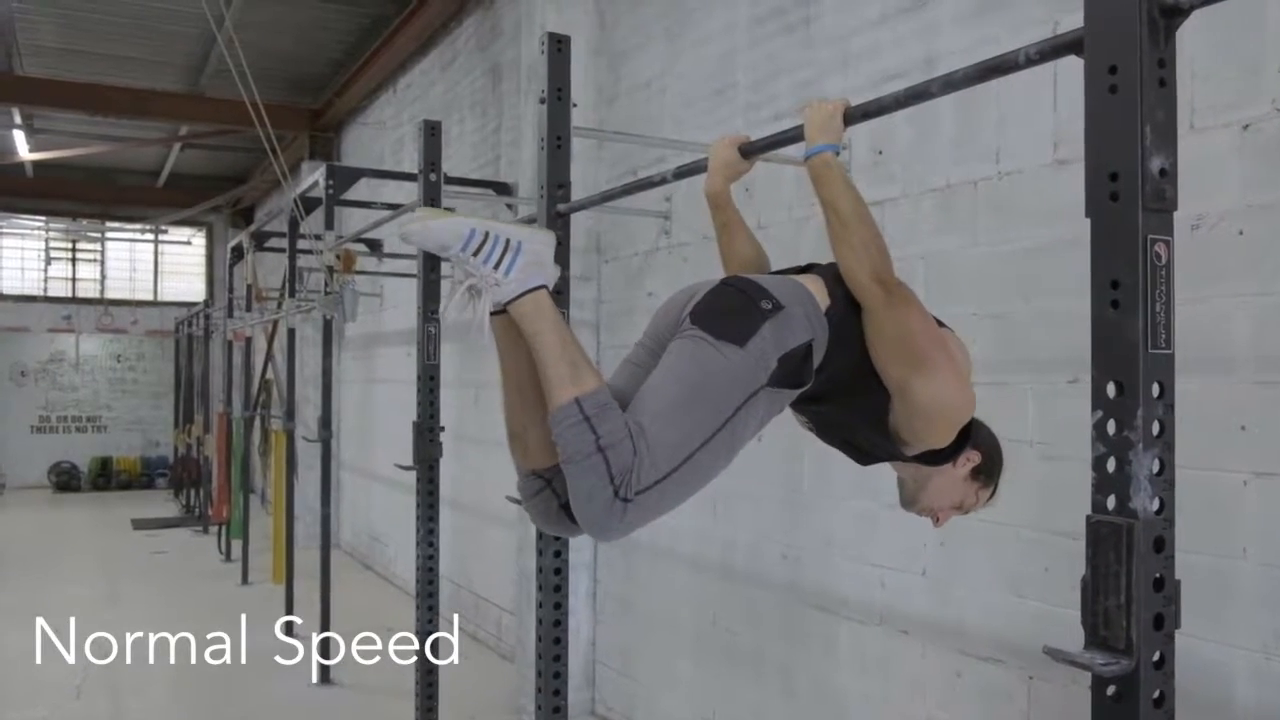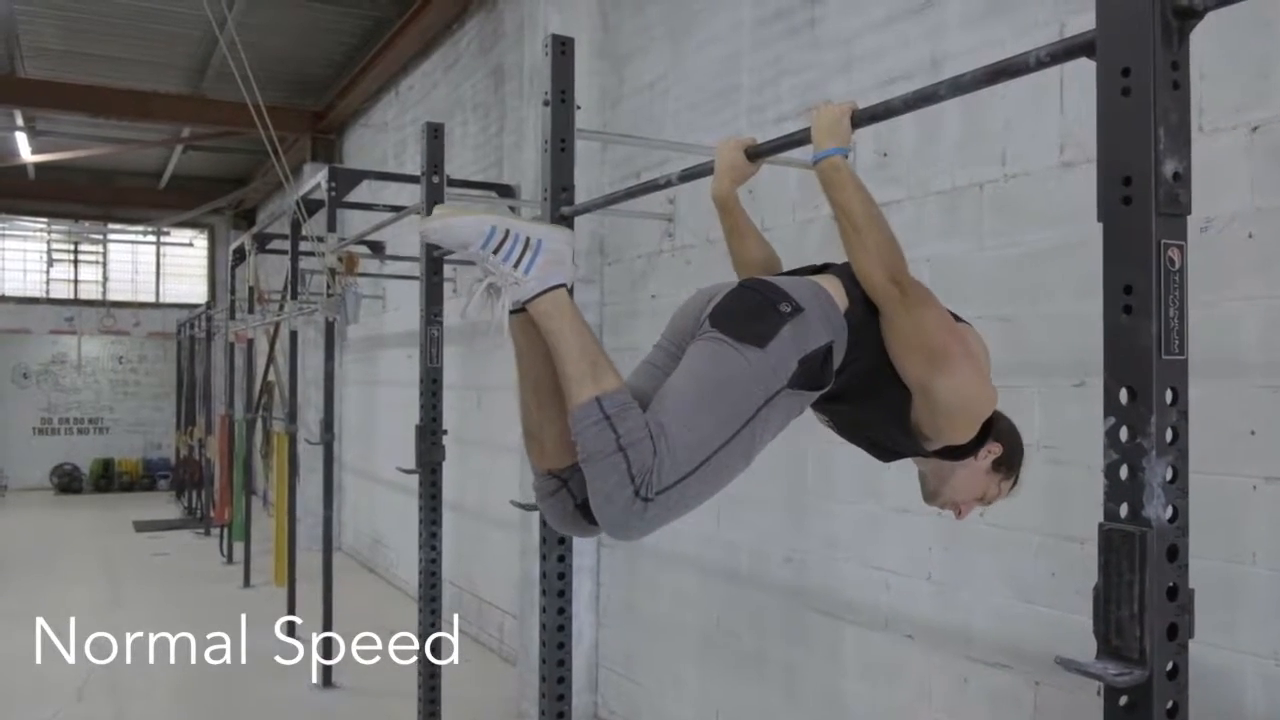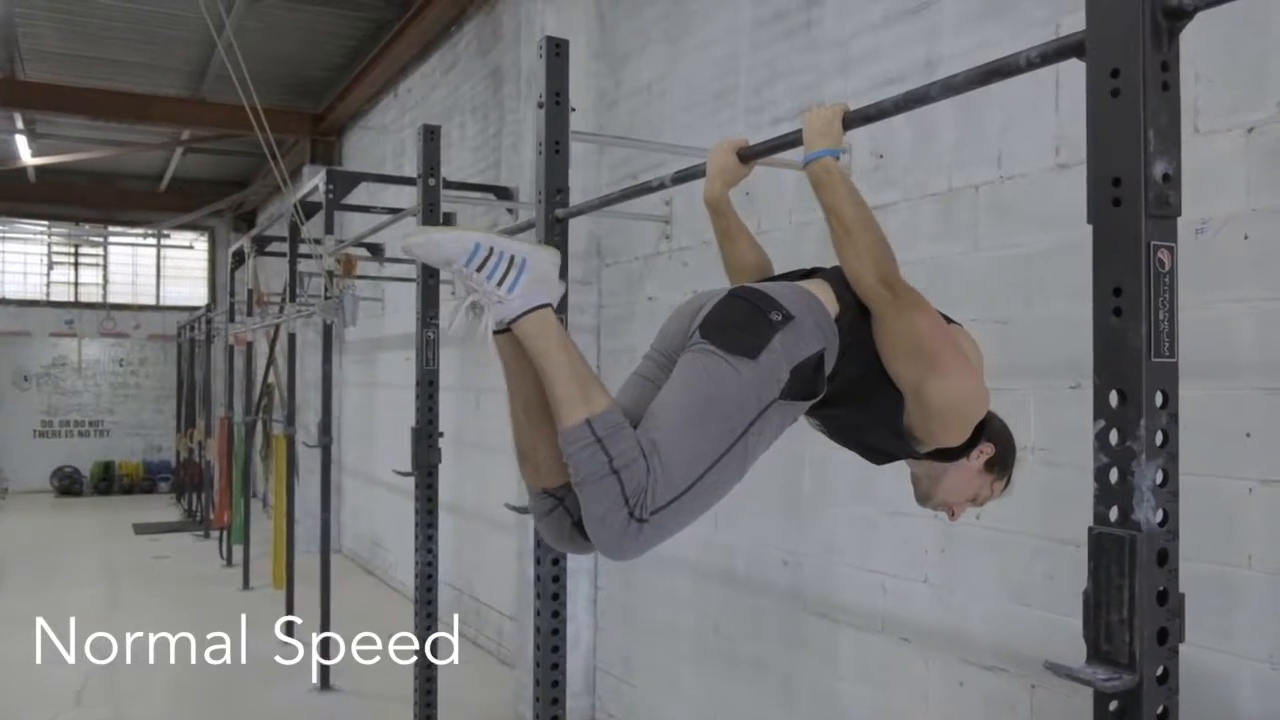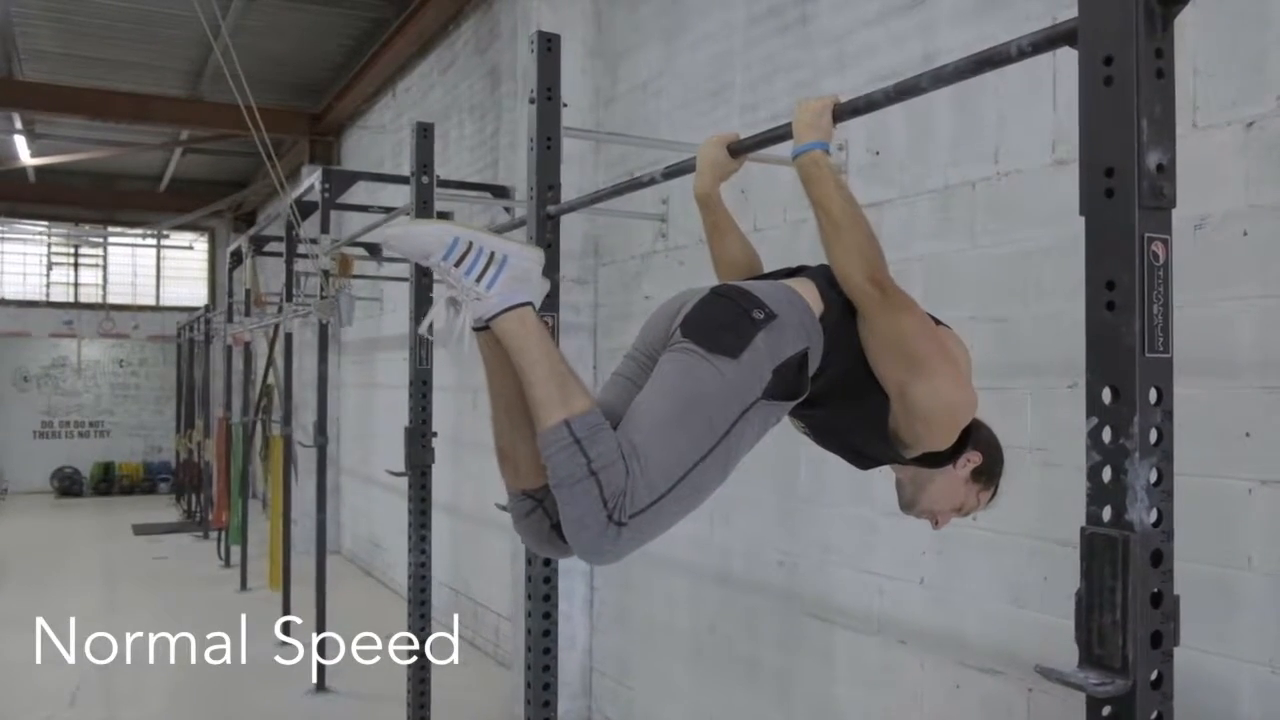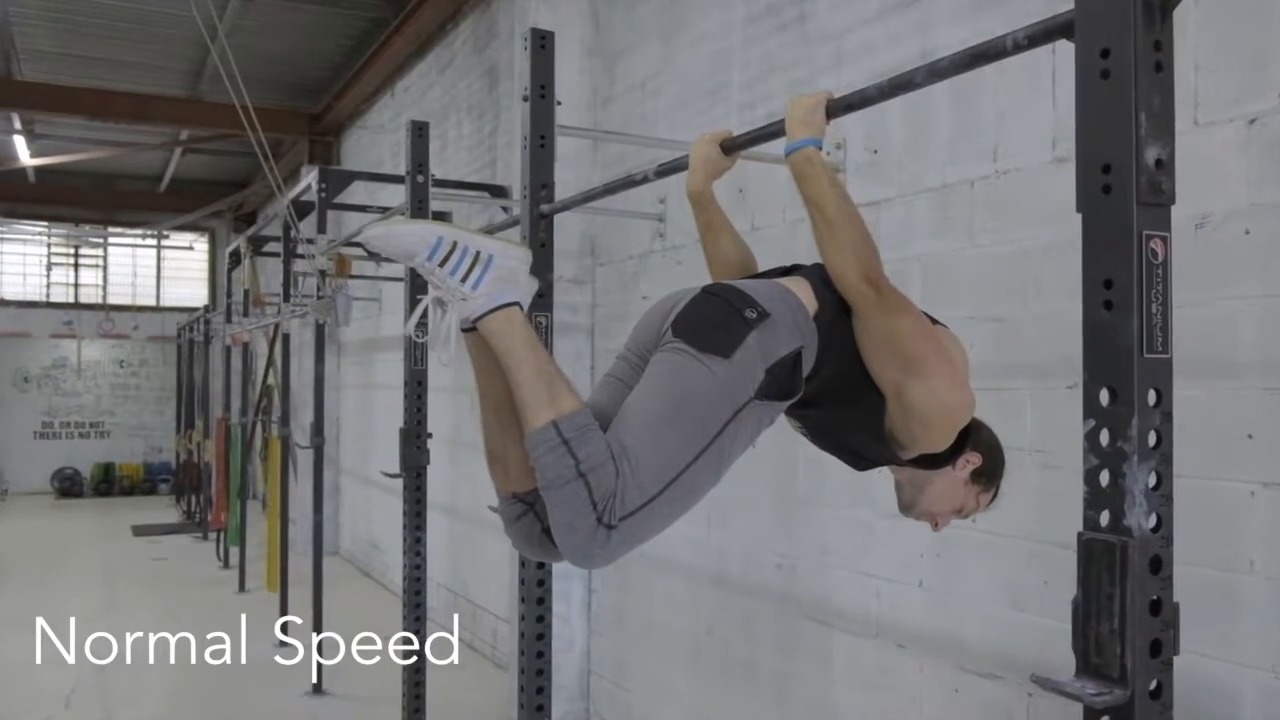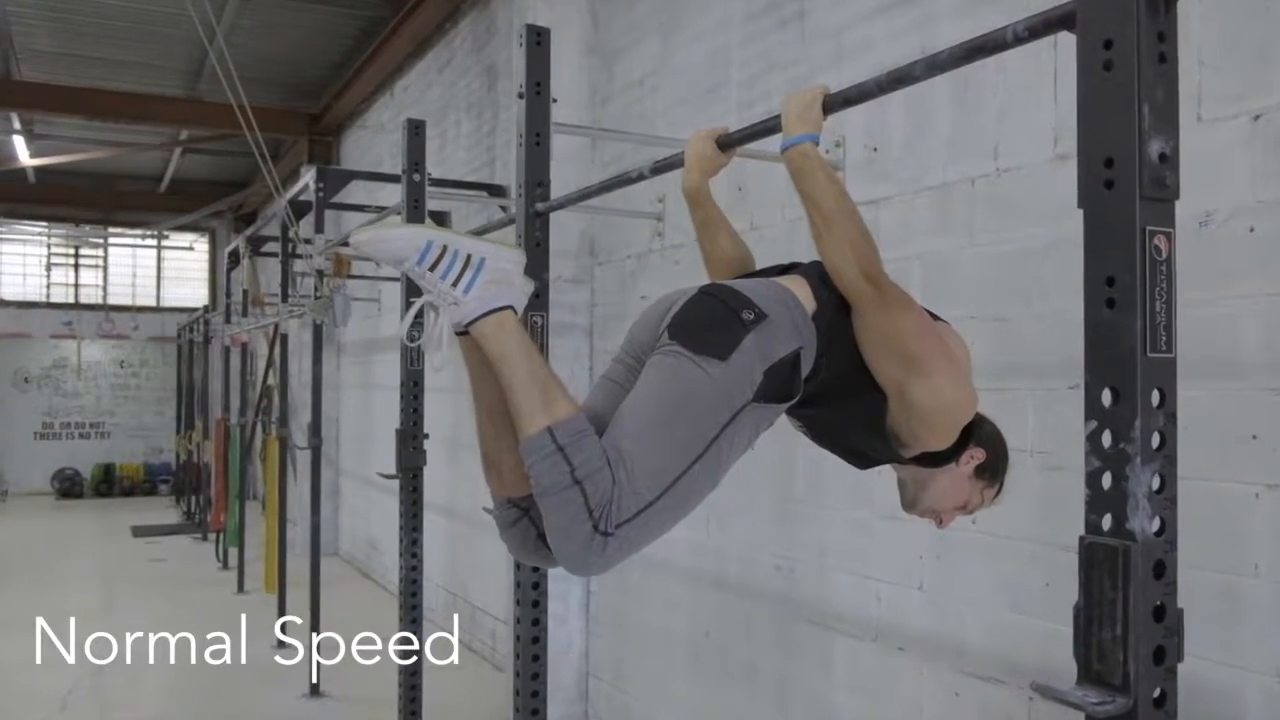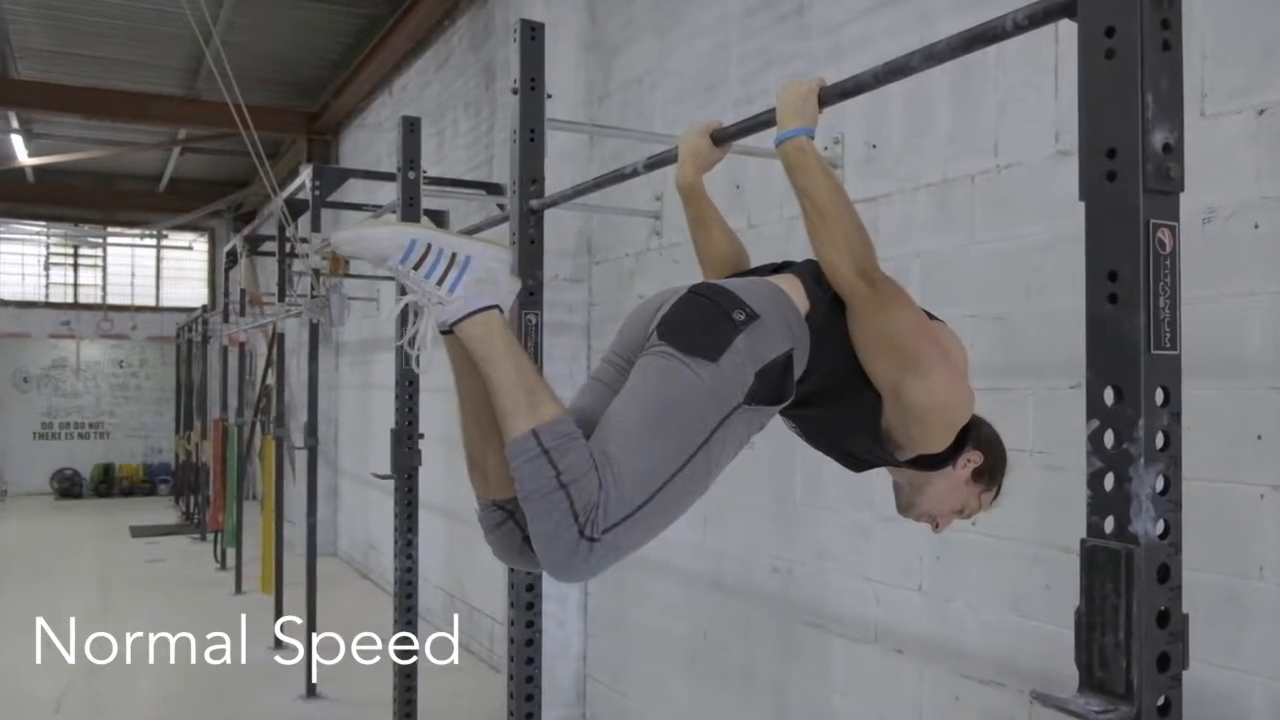
dt=0.4s
person 1, frame 1
right shoulder: (943, 405)
right elbow: (878, 286)
right wrist: (822, 155)
left hip: (708, 309)
right hip: (760, 336)
left knee: (556, 505)
right knee: (607, 503)
left ankle: (508, 291)
right ankle: (520, 282)
person 1, frame 2
right shoulder: (964, 401)
right elbow: (894, 288)
right wrist: (831, 158)
left hip: (724, 313)
right hip: (777, 337)
left knee: (572, 506)
right knee: (627, 504)
left ankle: (528, 292)
right ankle: (539, 281)
person 1, frame 3
right shoulder: (956, 402)
right elbow: (884, 289)
right wrist: (822, 160)
left hip: (714, 319)
right hip: (769, 344)
left knee: (569, 523)
right knee: (622, 523)
left ankle: (512, 310)
right ankle: (523, 298)
person 1, frame 4
right shoulder: (944, 408)
right elbow: (872, 288)
right wrist: (811, 153)
left hip: (700, 317)
right hip: (753, 344)
left knee: (546, 526)
right knee: (599, 525)
left ankle: (494, 306)
right ankle: (505, 296)
person 1, frame 5
right shoulder: (941, 406)
right elbow: (867, 287)
right wrist: (804, 150)
left hip: (694, 317)
right hip: (745, 344)
left knee: (537, 529)
right knee: (590, 530)
left ankle: (482, 308)
right ankle: (493, 299)
person 1, frame 6
right shoulder: (942, 403)
right elbow: (864, 283)
right wrist: (800, 145)
left hip: (691, 318)
right hip: (740, 345)
left knee: (533, 534)
right knee: (586, 538)
left ankle: (478, 311)
right ankle: (485, 303)
person 1, frame 7
right shoulder: (939, 404)
right elbow: (861, 281)
right wrist: (796, 139)
left hip: (681, 316)
right hip: (733, 345)
left knee: (520, 538)
right knee: (573, 543)
left ankle: (463, 309)
right ankle: (470, 303)
